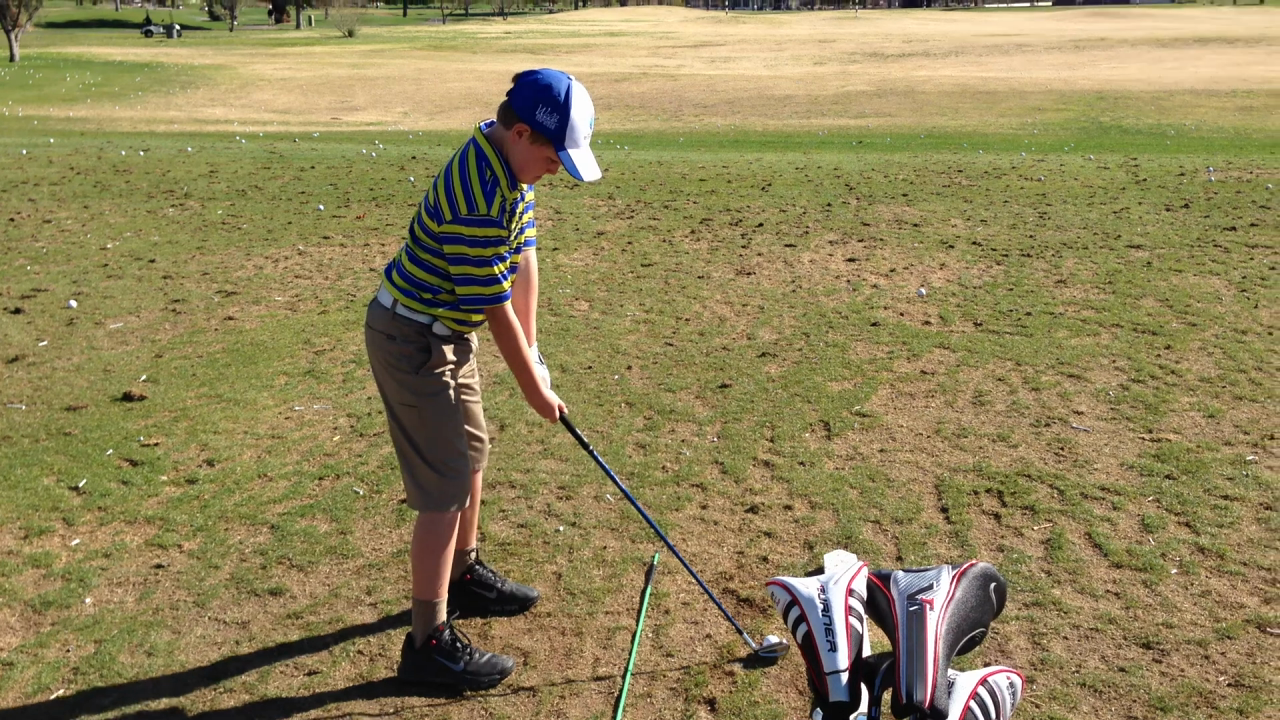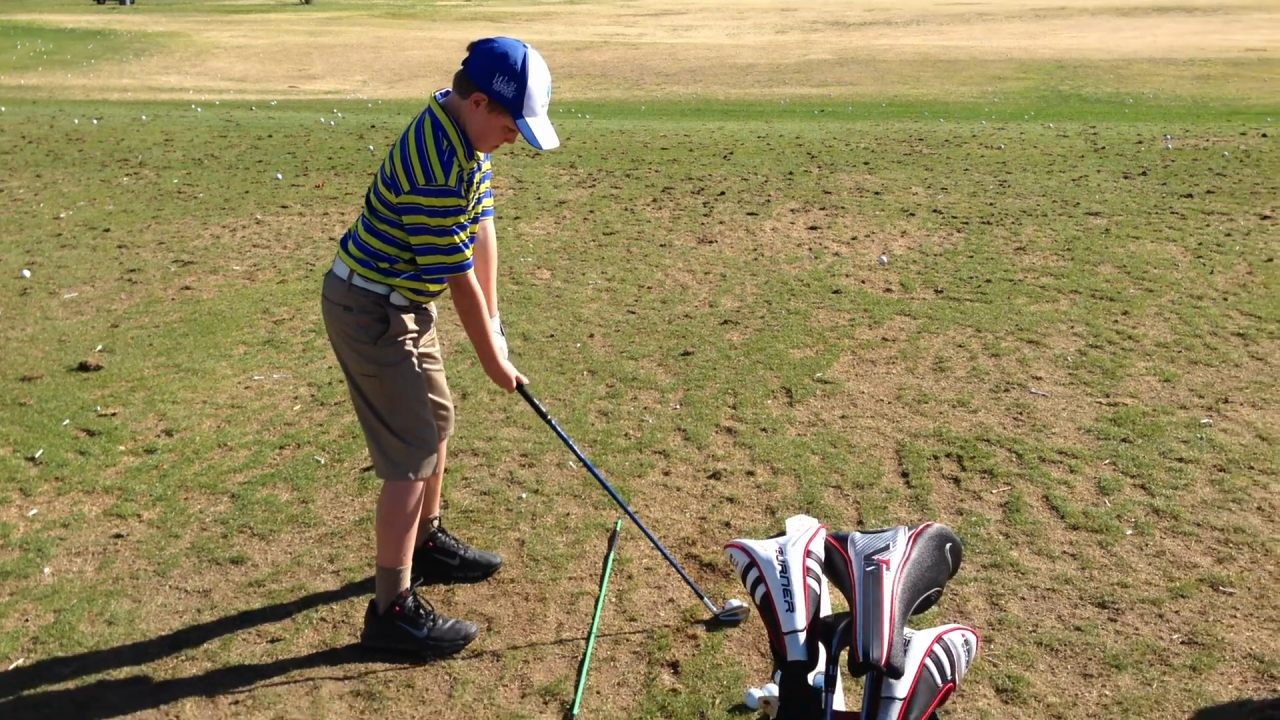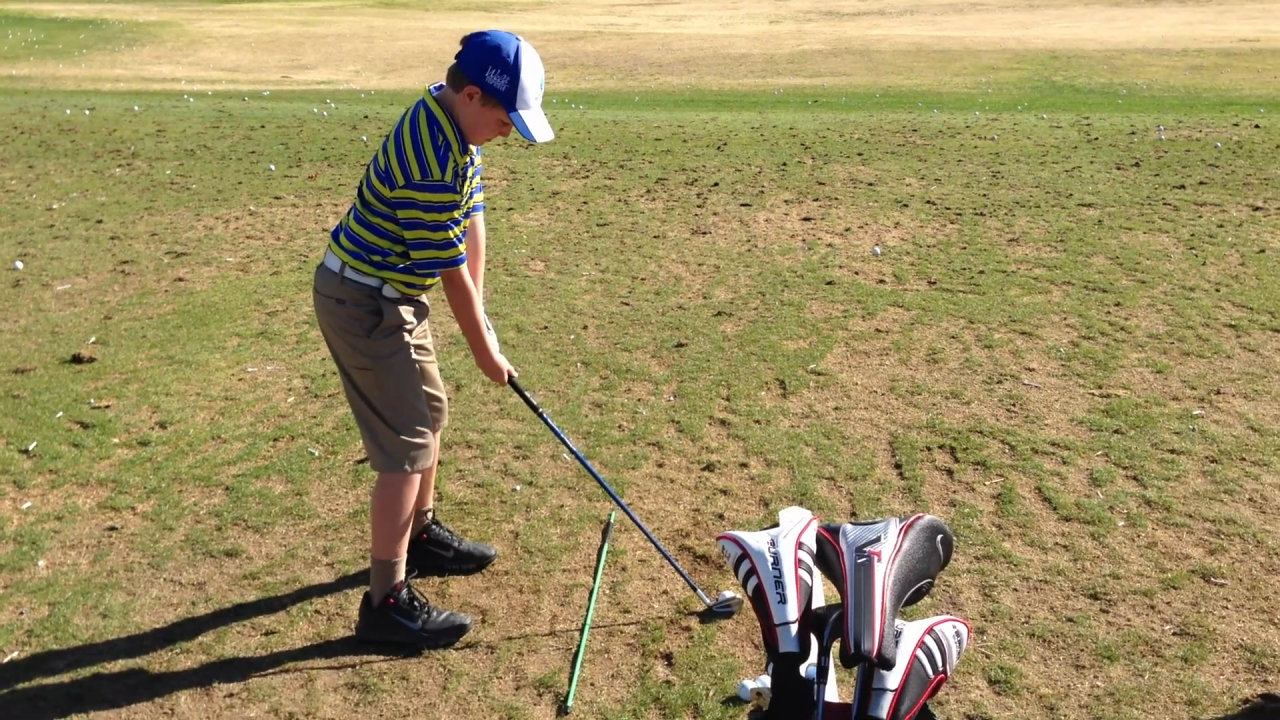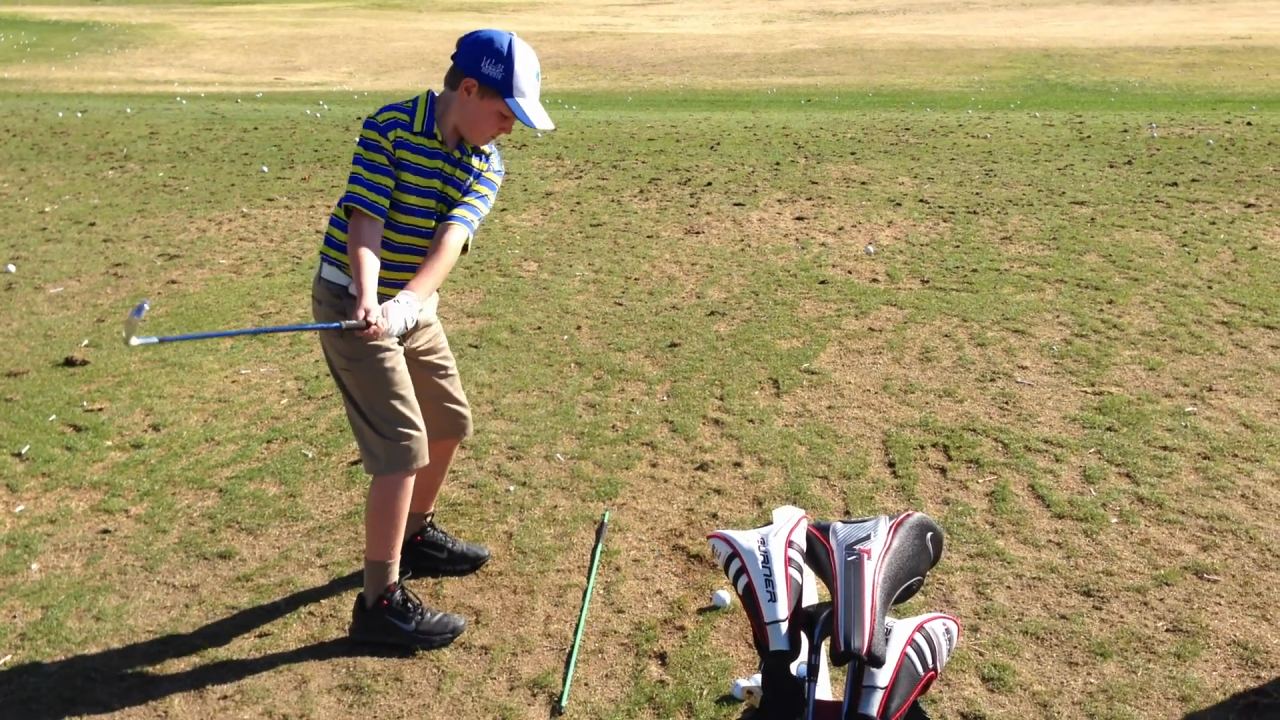
dt=0.5s
person 1, frame 1
left shoulder: (507, 162)
right shoulder: (480, 198)
left elbow: (524, 258)
right elbow: (496, 307)
left wrist: (533, 349)
right wrist: (532, 386)
left hip: (444, 331)
right hip: (413, 340)
left knee: (470, 453)
right knee: (443, 487)
left ankle: (462, 576)
right ankle: (428, 642)
person 1, frame 2
left shoulder: (462, 131)
right shoulder: (437, 166)
left elbow: (482, 228)
right elbow: (459, 276)
left wrist: (495, 321)
right wrist: (492, 359)
left hip: (403, 301)
right hip: (370, 310)
left knee: (436, 421)
right knee: (411, 454)
left ankle: (426, 542)
right ankle: (393, 609)
person 1, frame 3
left shoulder: (451, 123)
right shoulder: (431, 162)
left elbow: (472, 223)
right elbow: (450, 269)
left wrist: (480, 317)
right wrist: (483, 348)
left hip: (391, 293)
right hip: (362, 302)
left knee: (429, 412)
right knee: (406, 444)
left ankle: (419, 534)
right ankle: (387, 602)
person 1, frame 4
left shoulder: (485, 163)
right shoulder: (390, 129)
left elbow: (451, 238)
right elbow: (364, 223)
left wrist: (408, 303)
right wrist: (368, 299)
left hip: (409, 303)
right hip: (352, 304)
left knee: (449, 423)
right knee: (403, 447)
left ankle: (415, 536)
right ankle: (381, 602)
